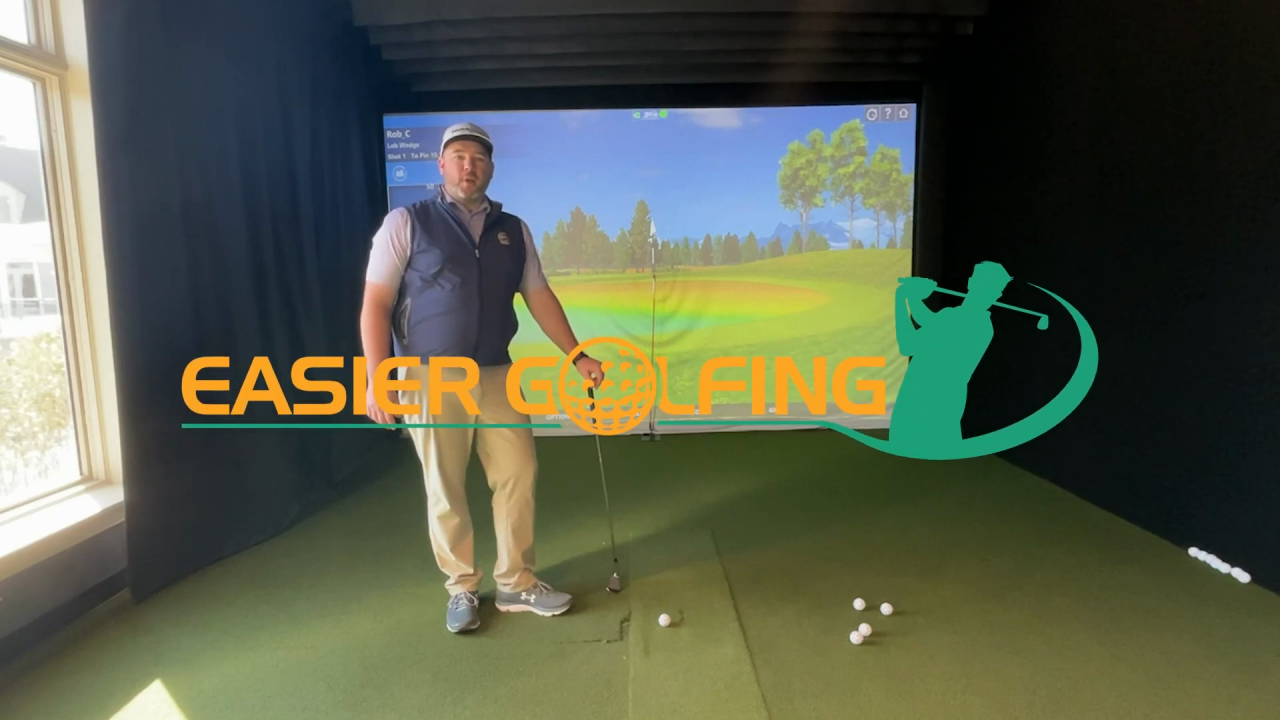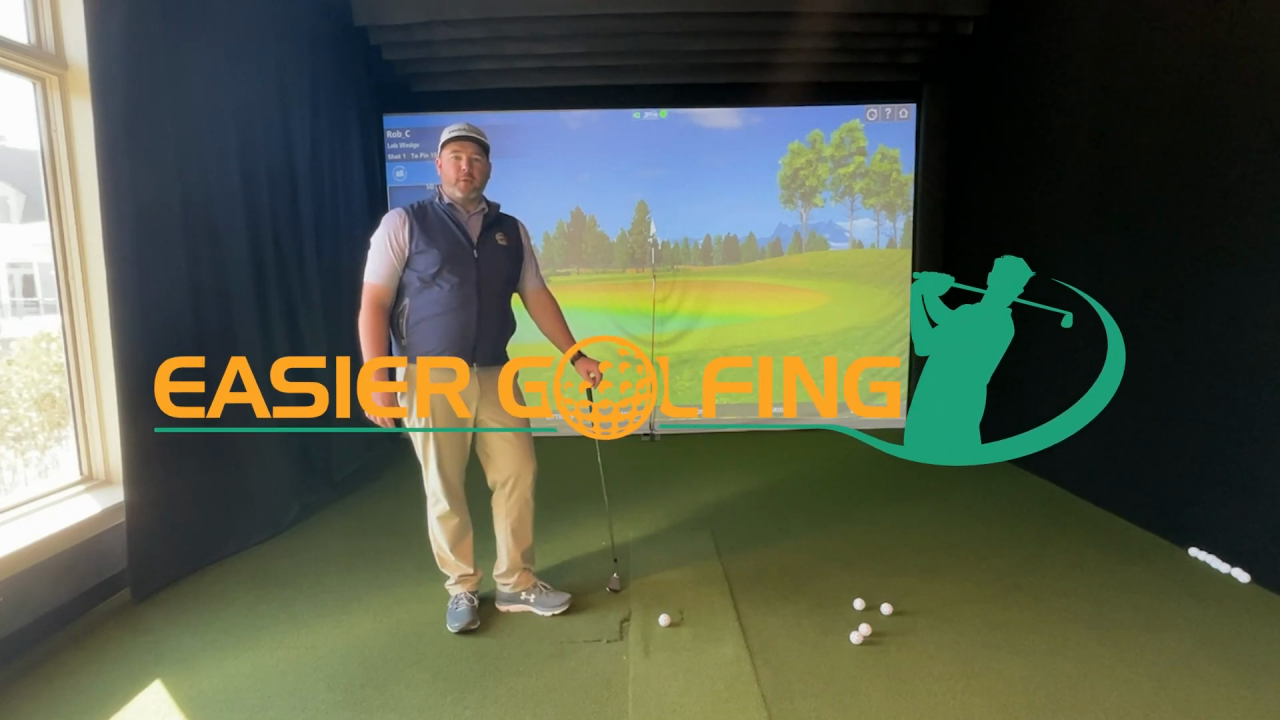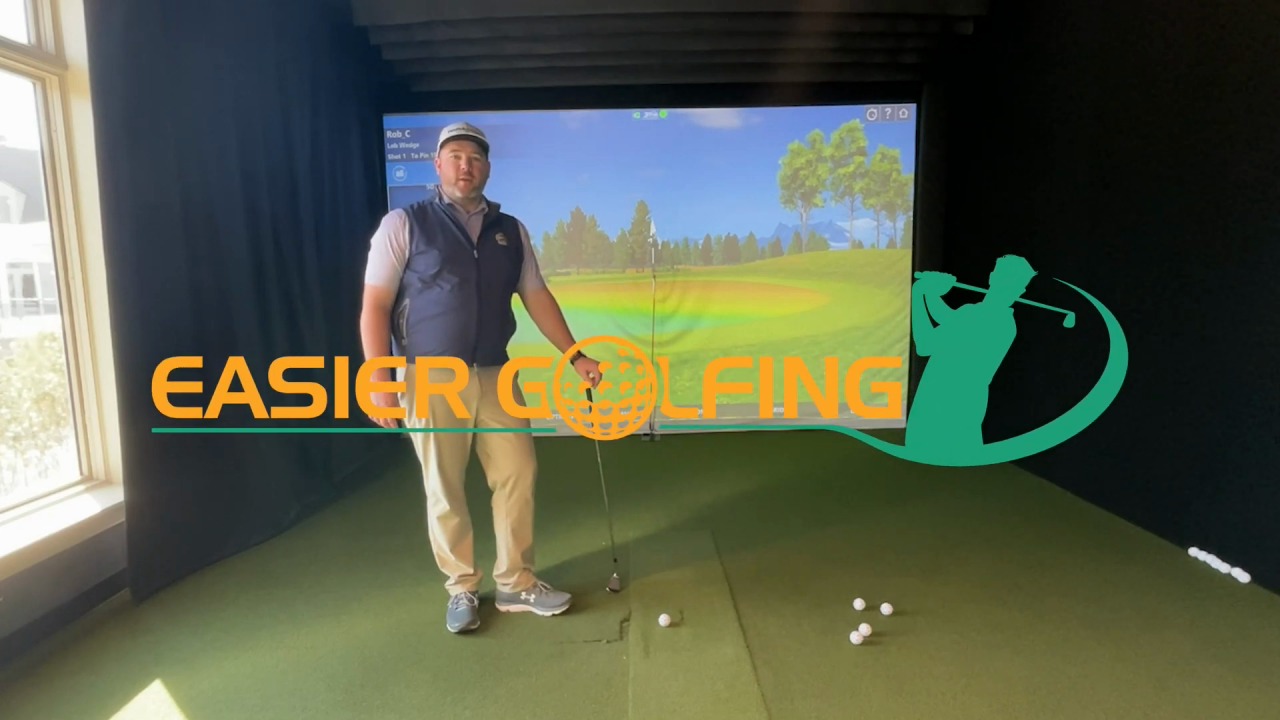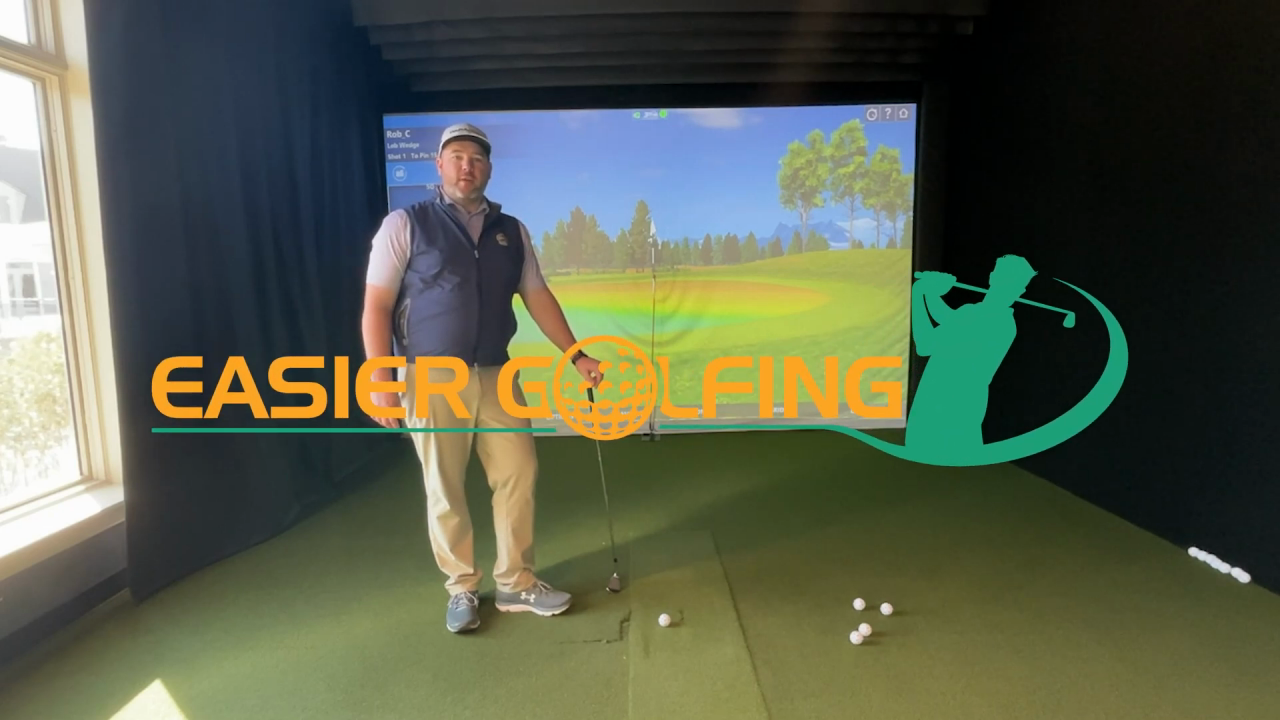
dt=0.7s
person 1, frame 1
left shoulder: (514, 230)
right shoulder: (406, 223)
left elbow: (539, 298)
right elbow: (376, 304)
left wrist: (577, 356)
right wrist: (377, 379)
left hip: (496, 376)
right hip: (431, 376)
left knee: (518, 476)
right knee: (445, 489)
left ankle: (516, 583)
right ankle: (462, 589)
person 1, frame 2
left shoulder: (511, 231)
right shoulder: (404, 224)
left elbow: (537, 298)
right elbow: (373, 304)
left wrist: (575, 356)
right wrist: (377, 377)
left hip: (495, 375)
right hip: (430, 377)
left knee: (517, 475)
right knee: (444, 488)
left ankle: (516, 583)
right ankle: (462, 588)
person 1, frame 3
left shoulder: (511, 230)
right shoulder: (403, 224)
left elbow: (537, 298)
right elbow: (375, 305)
left wrist: (575, 356)
right wrist: (379, 379)
left hip: (496, 376)
right hip: (431, 378)
left knee: (518, 475)
right knee: (444, 489)
left ankle: (516, 583)
right ankle: (461, 588)
person 1, frame 4
left shoulder: (512, 231)
right shoulder: (405, 224)
left elbow: (539, 298)
right elbow: (376, 306)
left wrist: (577, 355)
right wrist: (380, 380)
left hip: (497, 375)
right hip: (431, 376)
left knee: (519, 475)
right knee: (445, 488)
left ankle: (516, 583)
right ankle: (462, 588)
person 2, frame 1
left shoulder: (964, 323)
left elbow: (907, 346)
right elbow: (928, 321)
left wrist: (901, 297)
right wrist: (913, 295)
left hip: (930, 407)
person 2, frame 2
left shoulder: (981, 320)
left elbow: (922, 346)
right elbow: (944, 319)
left wrist: (916, 293)
right wrist: (928, 292)
left hip: (948, 410)
person 2, frame 3
left shoulder: (984, 320)
left elbow: (924, 346)
right elbow: (947, 318)
left wrist: (917, 293)
right wrist: (930, 291)
left hip: (950, 409)
person 2, frame 4
left shoulder: (988, 321)
left elbow: (925, 346)
right elbow: (947, 319)
left wrist: (918, 293)
right wrist: (930, 290)
left hip: (949, 408)
